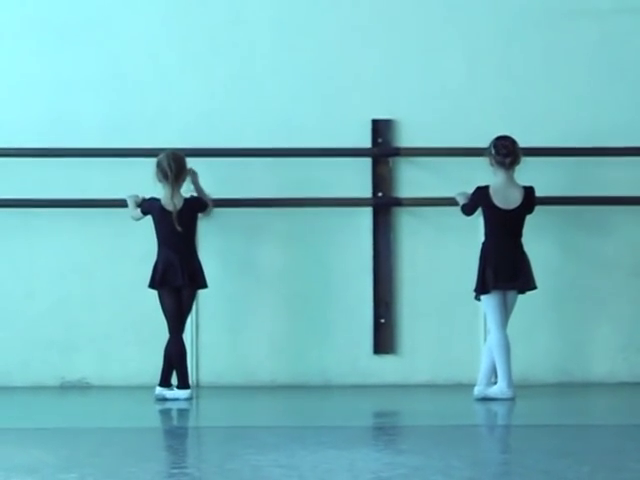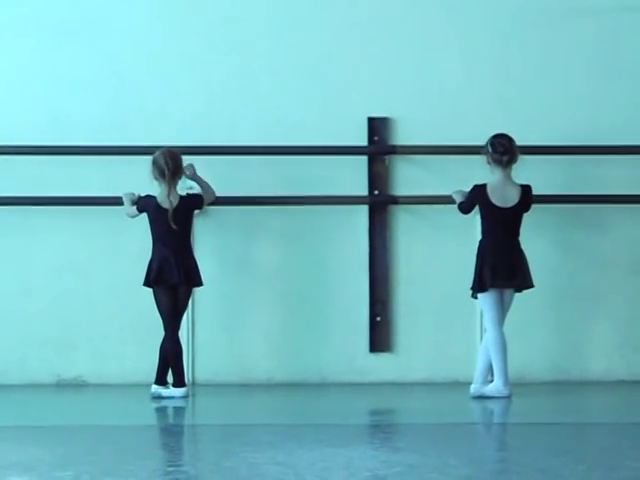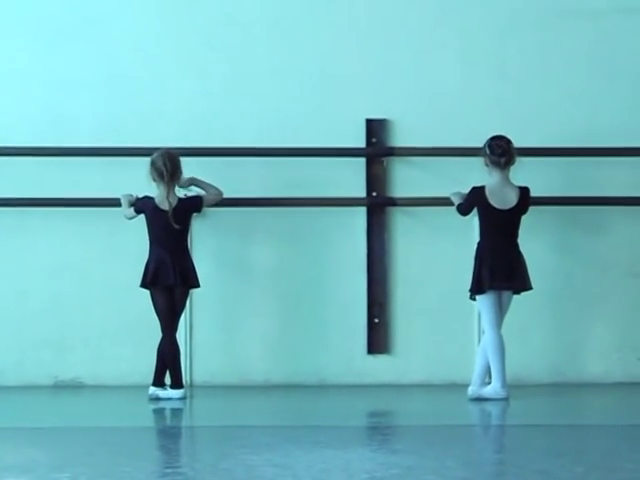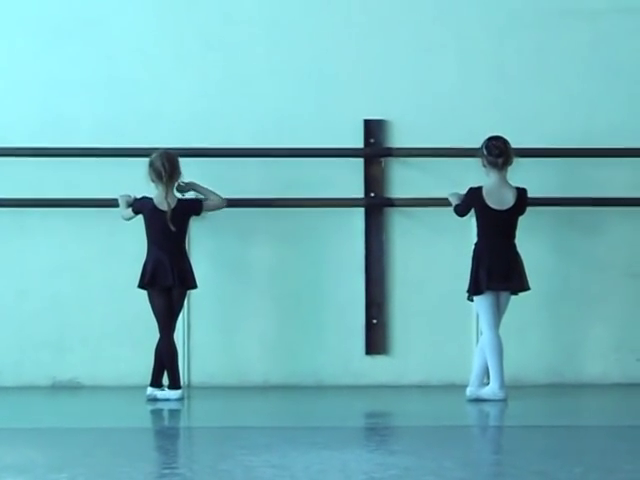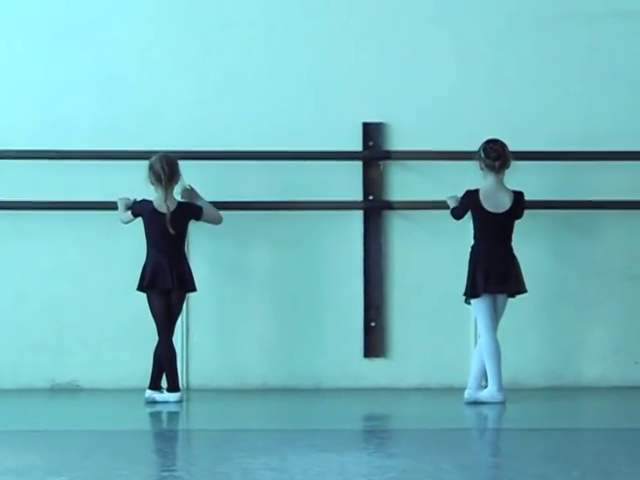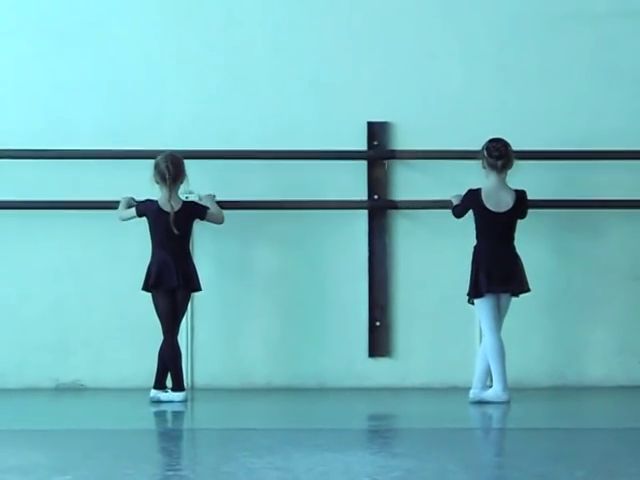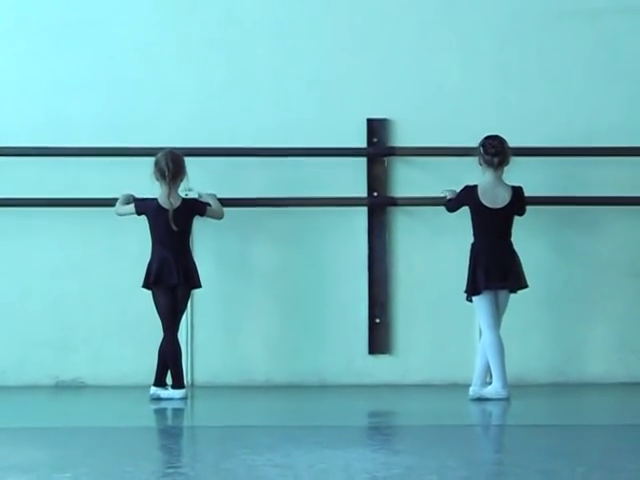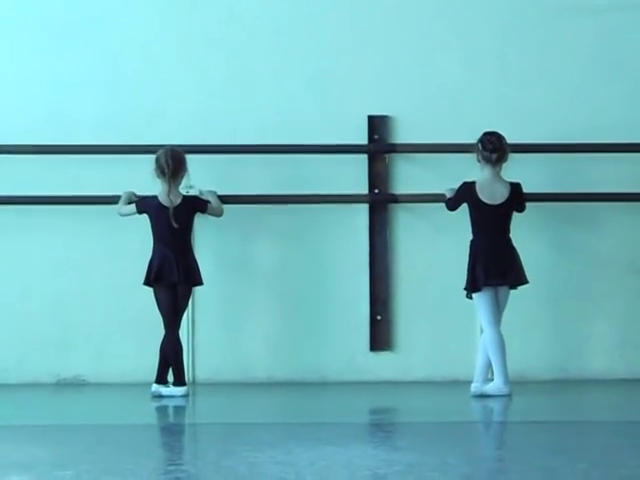
dt=0.2s
person 1, frame 1
left shoulder: (483, 193)
right shoulder: (527, 194)
left elbow: (467, 210)
left wrist: (461, 199)
left hip: (492, 264)
right hip: (515, 264)
left knee: (496, 327)
right knee: (496, 327)
left ankle: (505, 385)
right ankle: (483, 384)
person 1, frame 2
left shoulder: (480, 192)
right shoulder: (525, 192)
left elbow: (464, 208)
left wrist: (458, 197)
left hip: (489, 262)
right hip: (512, 262)
left knee: (492, 325)
right knee: (493, 326)
left ankle: (501, 383)
right ankle: (479, 381)
person 1, frame 3
left shoulder: (479, 193)
right shoulder: (523, 194)
left elbow: (463, 210)
left wrist: (457, 199)
left hip: (487, 264)
right hip: (510, 264)
left knee: (490, 327)
right knee: (491, 328)
left ankle: (499, 385)
right ankle: (477, 384)
person 1, frame 4
left shoulder: (476, 194)
right shoulder: (520, 195)
left elbow: (461, 211)
left wrist: (455, 199)
left hip: (485, 264)
right hip: (508, 265)
left knee: (489, 328)
right knee: (490, 328)
left ankle: (497, 386)
right ankle: (476, 385)
person 1, frame 5
left shoulder: (472, 197)
right shoulder: (517, 198)
left elbow: (457, 214)
left wrist: (452, 202)
left hip: (481, 267)
right hip: (505, 268)
left knee: (486, 331)
right knee: (487, 331)
left ankle: (495, 389)
right ankle: (474, 388)
person 1, frame 6
left shoulder: (474, 196)
right shoulder: (519, 197)
left elbow: (457, 212)
left wrist: (455, 201)
left hip: (484, 267)
right hip: (507, 267)
left knee: (490, 331)
right knee: (491, 330)
left ankle: (500, 389)
right ankle: (479, 387)
person 1, frame 7
left shoulder: (471, 192)
right shoulder: (516, 193)
left elbow: (450, 206)
left wrist: (449, 195)
left hip: (482, 264)
right hip: (505, 263)
left knee: (489, 327)
right knee: (490, 327)
left ankle: (499, 385)
right ankle: (478, 384)
person 1, frame 8
left shoulder: (469, 189)
right shoulder: (514, 190)
left elbow: (451, 205)
left wrist: (450, 195)
left hip: (481, 260)
right hip: (505, 260)
left knee: (490, 324)
right knee: (491, 324)
left ankle: (501, 382)
right ankle: (480, 382)
person 2, frame 1
left shoulder: (152, 206)
right shoulder: (193, 204)
left elbow: (135, 215)
right elbow: (208, 207)
left wrist: (132, 202)
right wrist: (196, 184)
left hip: (166, 272)
right hip: (189, 273)
left knee: (175, 331)
right knee: (177, 331)
left ankle: (183, 386)
right ankle: (164, 385)
person 2, frame 2
left shoulder: (148, 203)
right shoulder: (189, 202)
left elbow: (130, 212)
right elbow: (211, 196)
left wrist: (127, 199)
right wrist: (195, 177)
left hip: (160, 270)
right hip: (184, 270)
left knee: (170, 329)
right knee: (172, 329)
left ankle: (179, 384)
right ankle: (160, 383)
person 2, frame 3
left shoulder: (146, 204)
right shoulder: (188, 205)
left elbow: (127, 214)
right elbow: (217, 194)
left wrist: (126, 201)
right wrist: (193, 182)
left hip: (157, 271)
right hip: (181, 272)
left knee: (167, 330)
right knee: (169, 330)
left ankle: (176, 386)
right ankle: (157, 385)
person 2, frame 4
left shoulder: (145, 205)
right shoulder: (187, 206)
left elbow: (125, 215)
right elbow: (220, 202)
left wrist: (123, 202)
right wrist: (193, 187)
left hip: (155, 272)
right hip: (179, 273)
left knee: (165, 331)
right knee: (167, 331)
left ankle: (175, 387)
right ankle: (156, 385)
person 2, frame 5
left shoulder: (144, 208)
right shoulder: (186, 209)
left elbow: (123, 218)
right elbow: (217, 218)
left wrist: (122, 204)
right wrist: (196, 198)
left hip: (155, 275)
right hip: (179, 276)
left knee: (164, 334)
right knee: (166, 334)
left ankle: (173, 389)
right ankle: (154, 388)
person 2, frame 6
left shoulder: (148, 207)
right shoulder: (191, 208)
left elbow: (122, 215)
right elbow: (220, 218)
left wrist: (125, 202)
right wrist: (209, 201)
left hip: (160, 274)
right hip: (183, 275)
left knee: (169, 333)
right knee: (171, 333)
left ankle: (178, 389)
right ankle: (159, 387)
person 2, frame 7
left shoulder: (148, 206)
right shoulder: (191, 205)
left elbow: (118, 210)
right elbow: (219, 214)
left wrist: (125, 198)
right wrist: (210, 198)
left hip: (159, 272)
right hip: (183, 272)
left knee: (169, 330)
right knee: (171, 330)
left ankle: (178, 386)
right ankle: (159, 385)
person 2, frame 8
left shoulder: (149, 204)
right shoulder: (192, 203)
left elbow: (121, 210)
right elbow: (219, 211)
left wrist: (127, 196)
right wrist: (210, 195)
left hip: (161, 269)
right hip: (184, 269)
left knee: (170, 327)
right knee: (172, 327)
left ankle: (179, 383)
right ankle: (161, 382)
